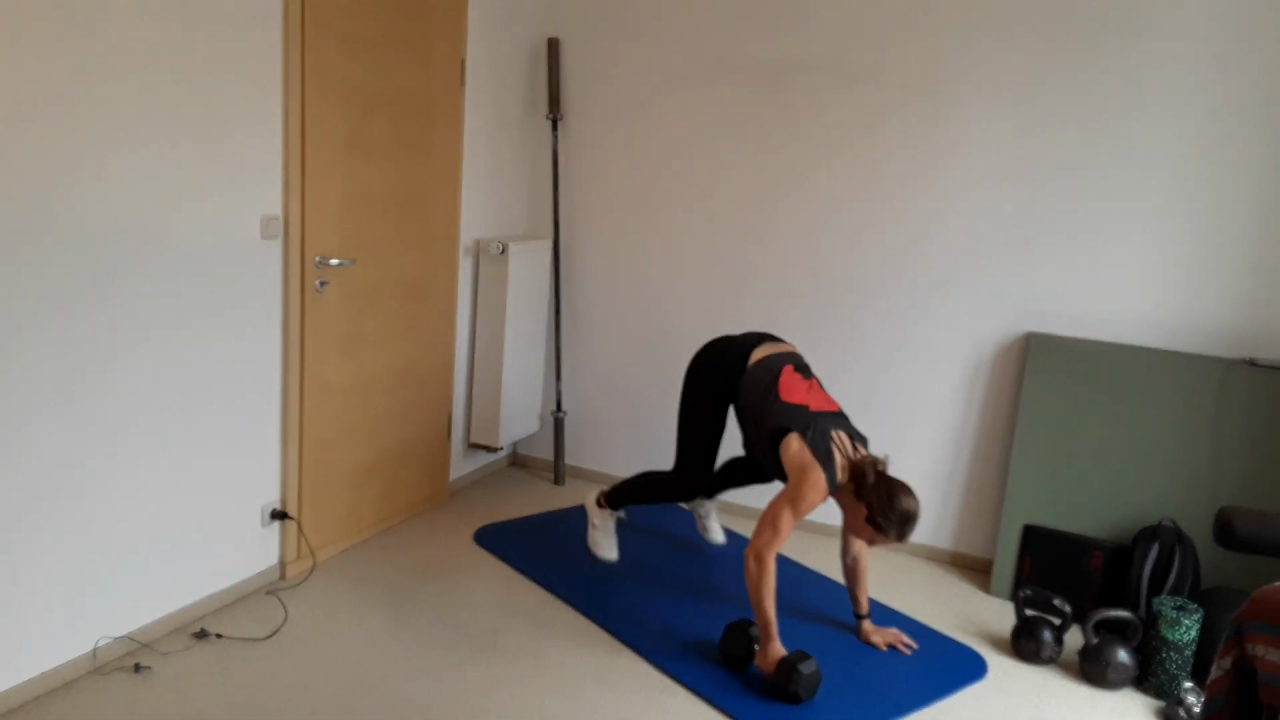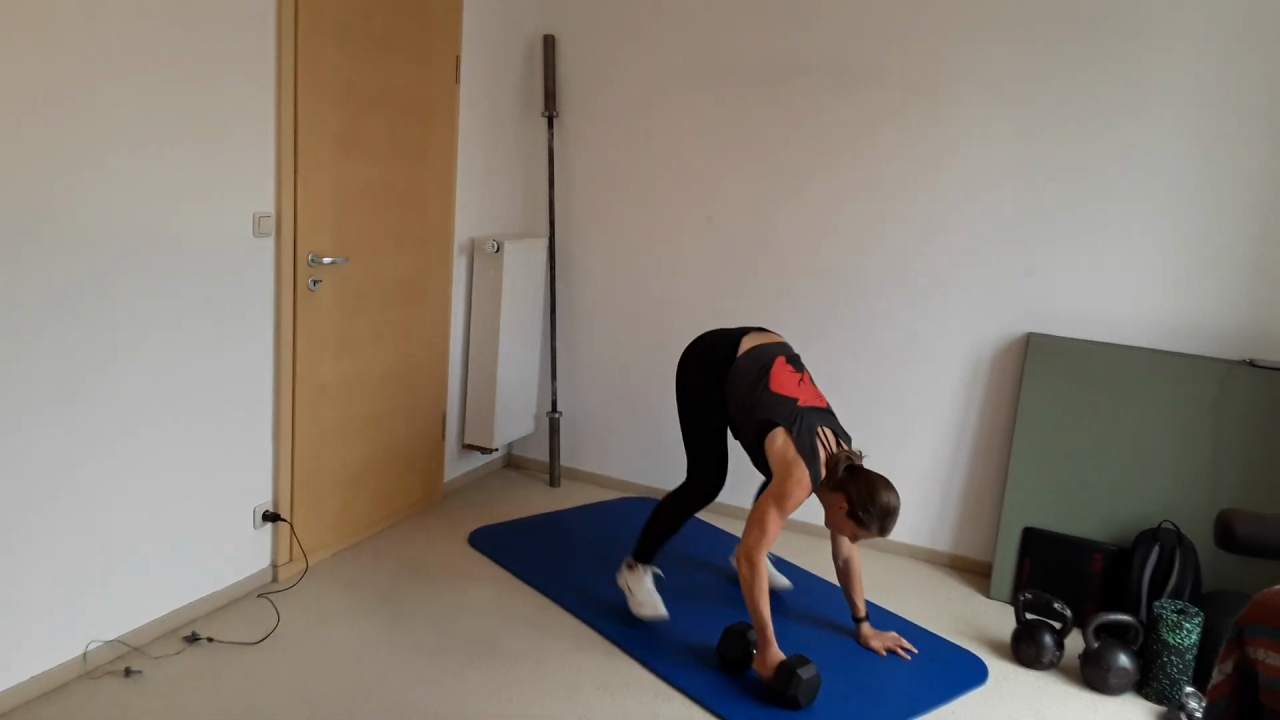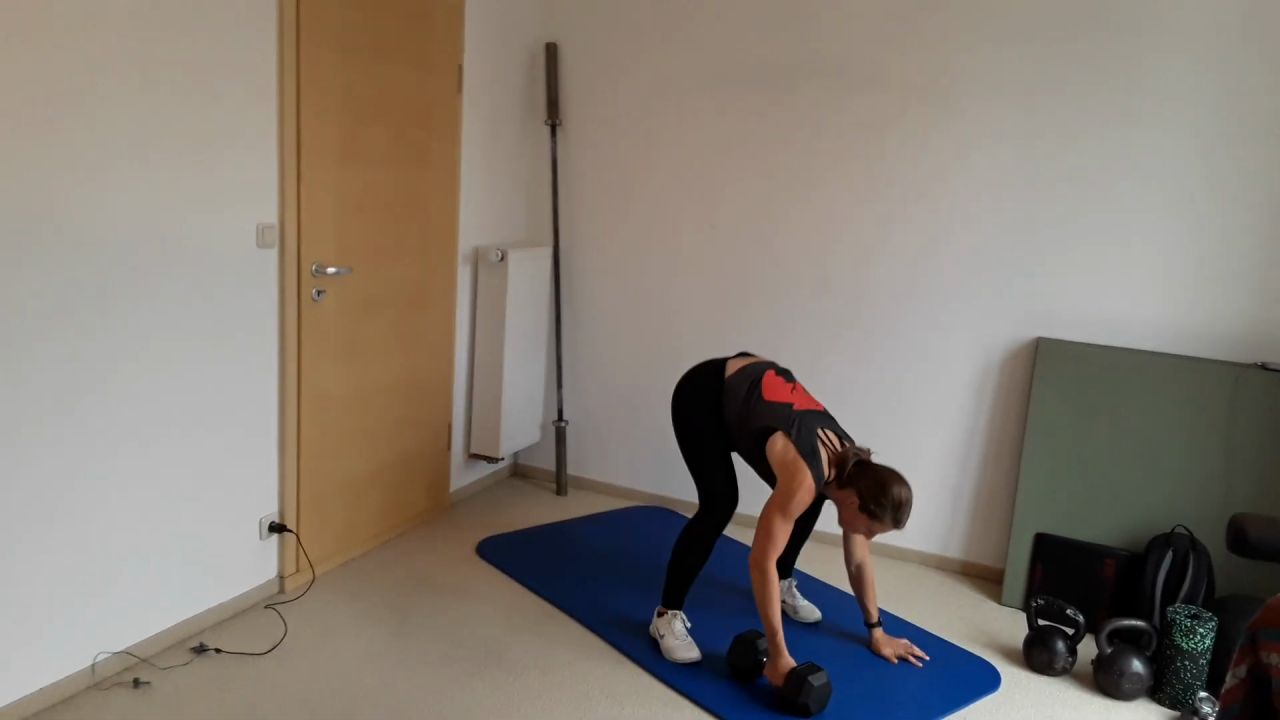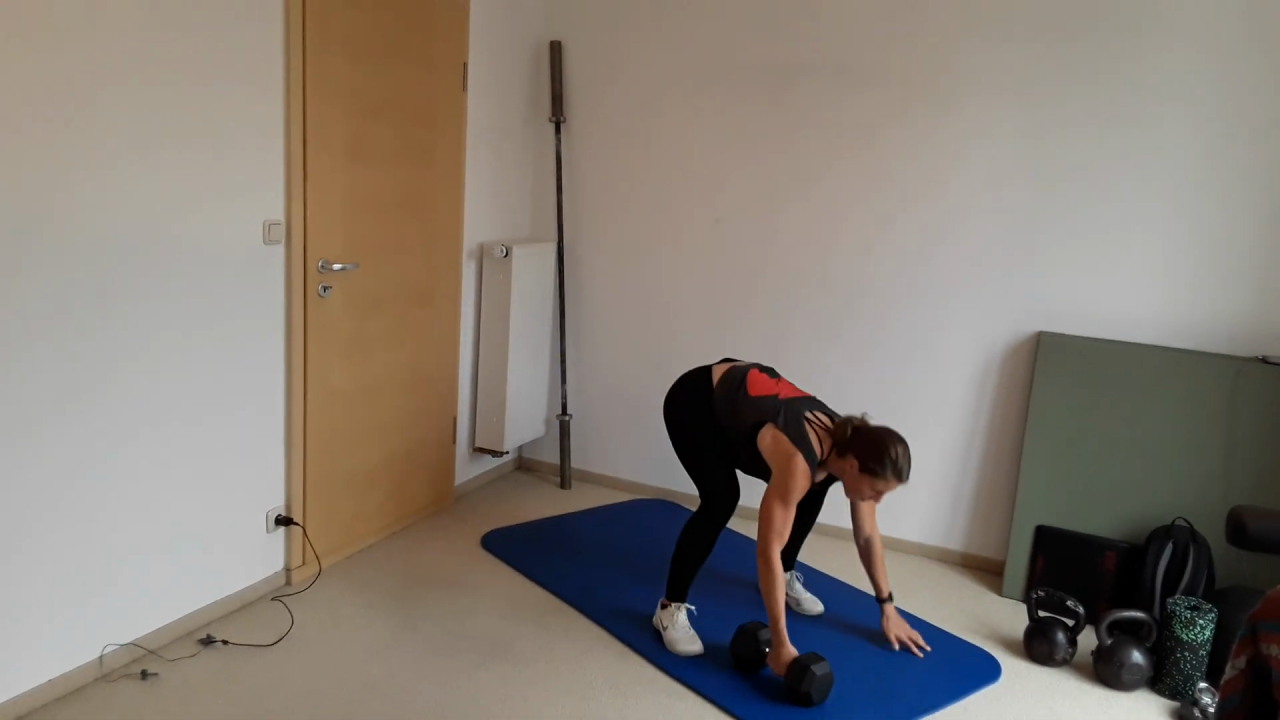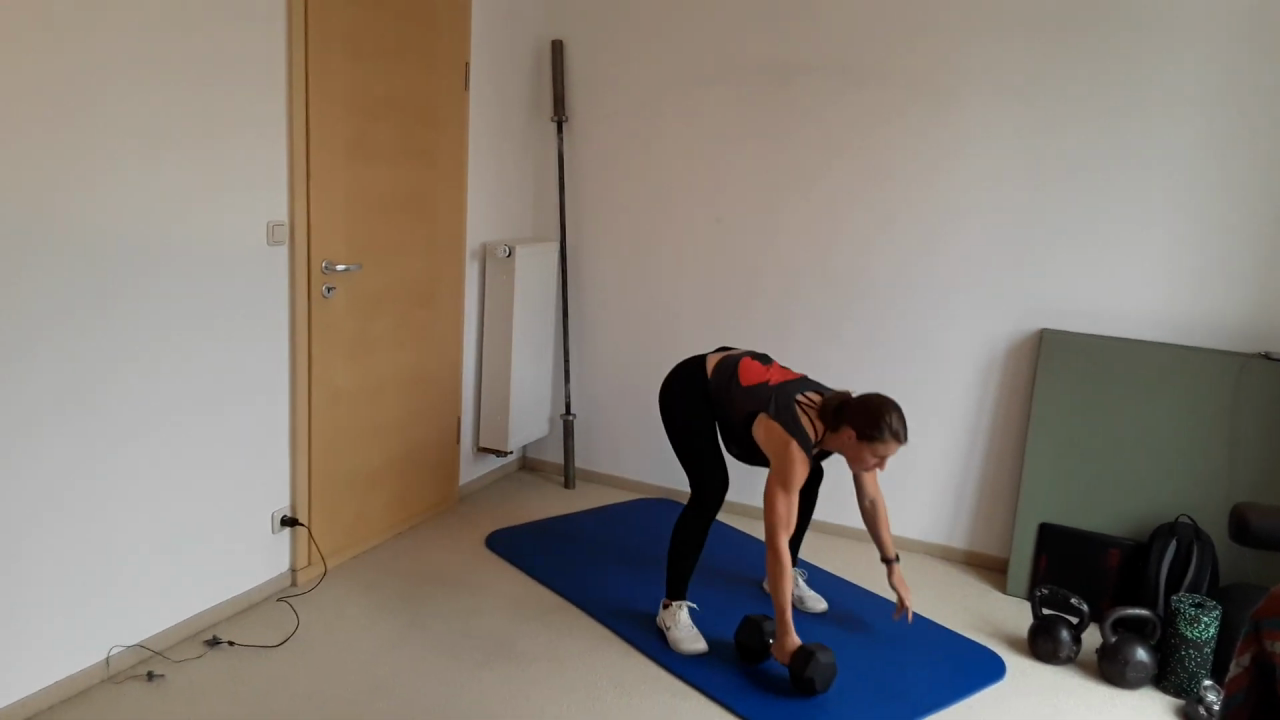
dt=0.1s
person 1, frame 1
left shoulder: (866, 477)
right shoulder: (816, 480)
left elbow: (853, 550)
right elbow: (759, 554)
left wrist: (864, 622)
right wrist: (769, 644)
left hip: (773, 357)
right hip: (721, 366)
left knee: (766, 465)
right knee: (687, 481)
left ankle: (702, 499)
right ankle: (605, 506)
person 1, frame 2
left shoulder: (846, 472)
right shoulder: (800, 474)
left elbow: (844, 551)
right elbow: (751, 556)
left wrist: (863, 625)
right wrist: (767, 650)
right hip: (709, 363)
right knee: (705, 482)
left ankle: (746, 563)
right ankle: (636, 567)
person 1, frame 3
left shoulder: (860, 477)
right shoulder: (804, 479)
left elbow: (856, 556)
right elbow: (760, 563)
left wrist: (876, 631)
right wrist: (778, 657)
left hip: (754, 379)
right hip: (702, 391)
right knee: (720, 505)
left ankle: (780, 583)
right ankle: (666, 614)
person 1, frame 4
left shoulder: (853, 446)
right shoulder: (799, 459)
left elbow: (867, 533)
right elbow: (768, 552)
left wrist: (888, 607)
right wrist: (782, 646)
left hip: (739, 387)
right hip: (694, 397)
left knee: (812, 490)
right knee: (721, 501)
left ankle: (782, 578)
right ankle: (670, 608)
person 1, frame 5
left shoulder: (849, 424)
right shoulder: (795, 447)
left elbow: (870, 497)
right elbow: (777, 541)
left wrist: (892, 566)
right wrist: (785, 635)
left hip: (737, 374)
right hip: (689, 386)
left knee: (807, 478)
right knee: (711, 492)
left ankle: (784, 574)
right ankle: (673, 605)
